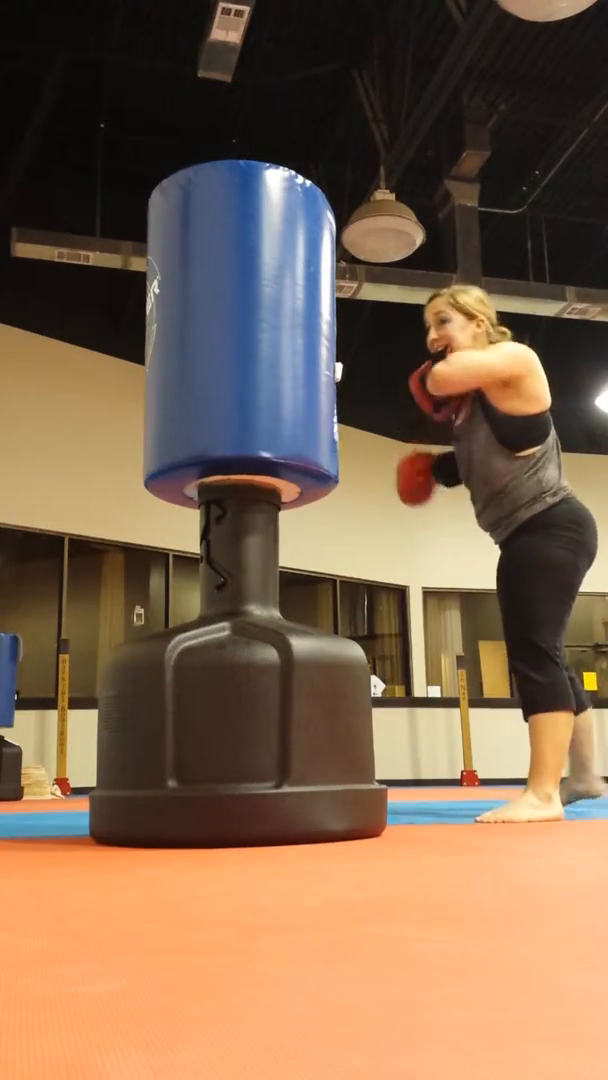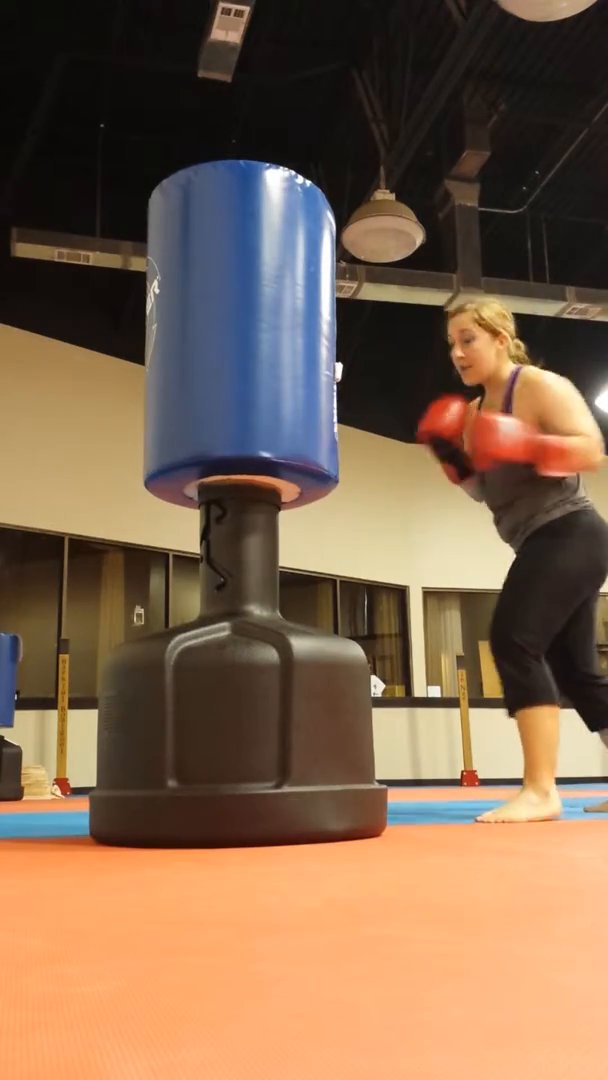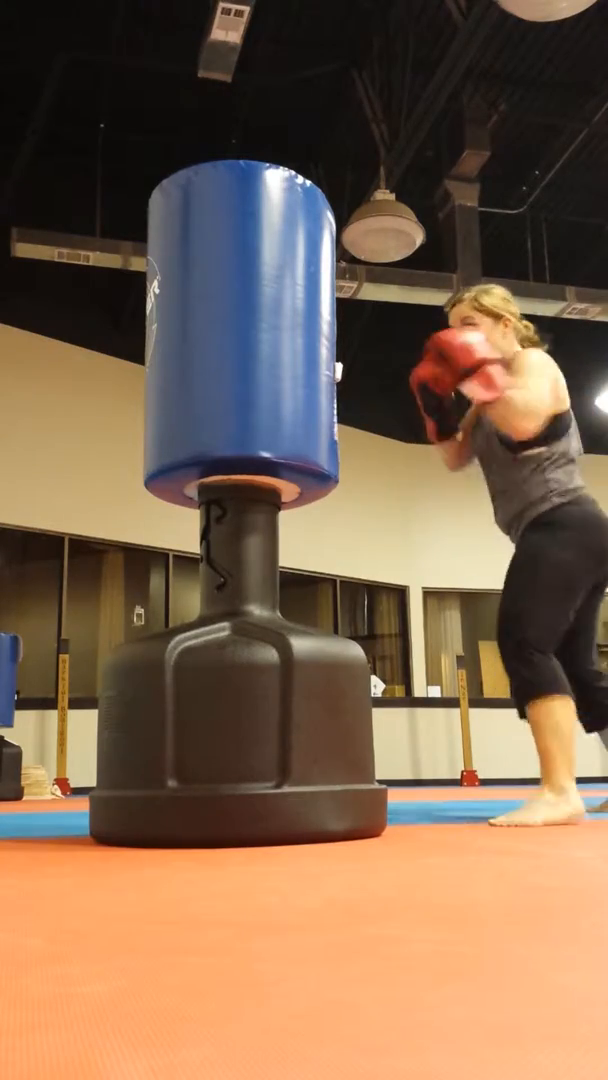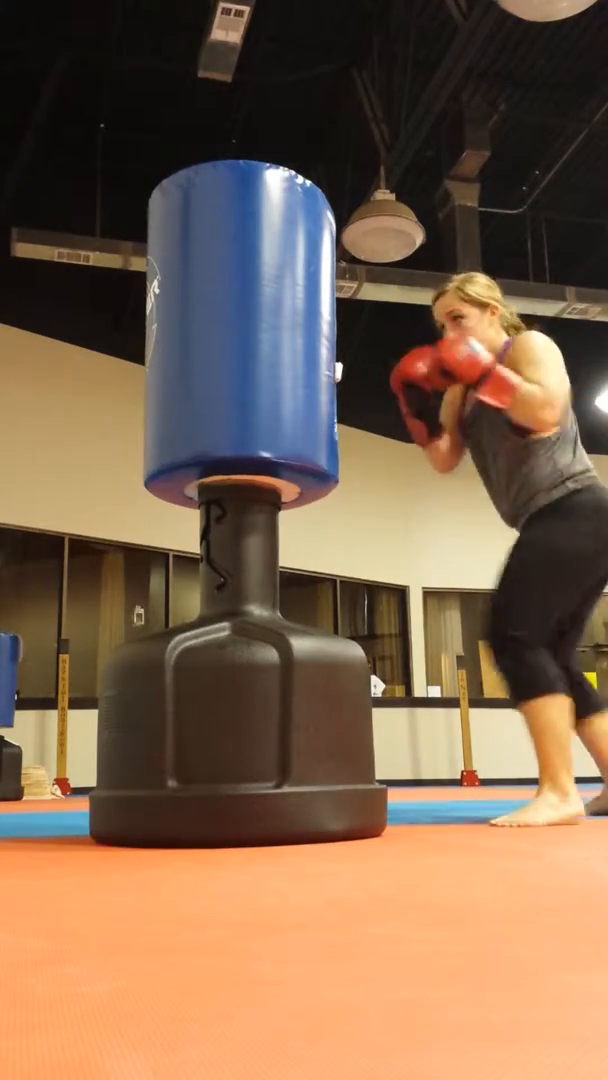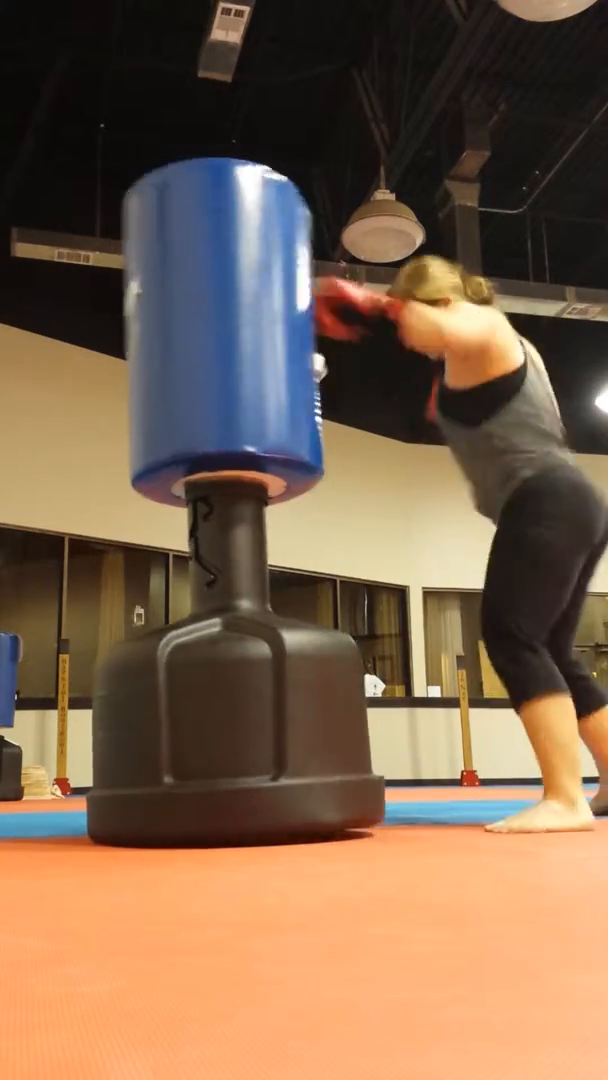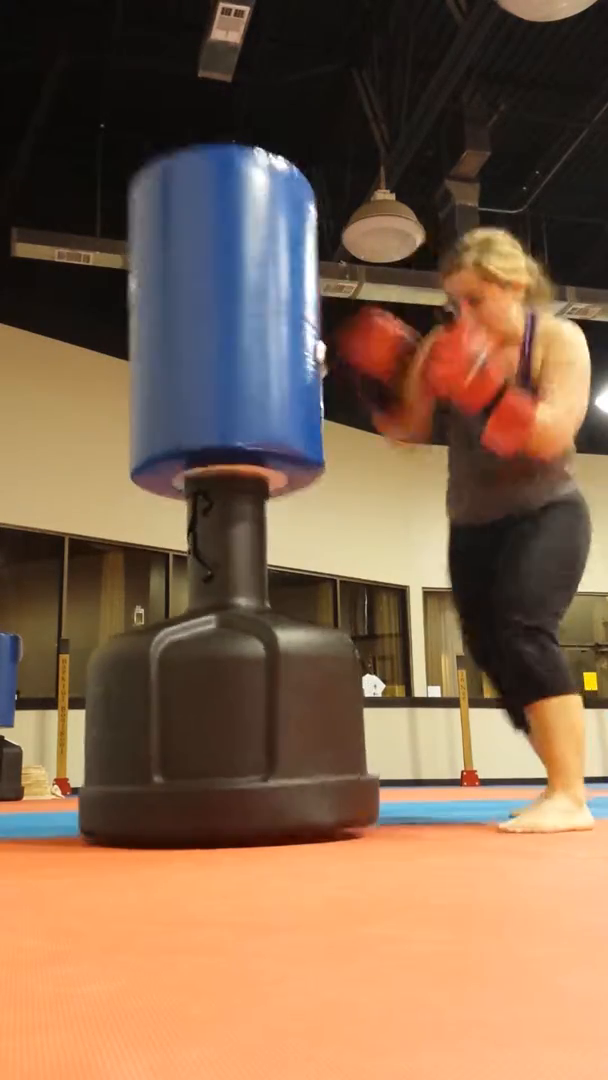
dt=0.3s
person 1, frame 1
left shoulder: (514, 359)
right shoulder: (472, 394)
left elbow: (444, 376)
left wrist: (427, 385)
right wrist: (442, 469)
left hip: (550, 530)
right hip: (524, 538)
left knee: (534, 652)
right knee: (541, 655)
left ankle: (542, 793)
person 1, frame 2
left shoulder: (540, 385)
right shoulder: (475, 411)
right elbow: (480, 488)
left wrist: (529, 447)
right wrist: (449, 452)
right hip: (546, 547)
left knee: (514, 645)
left ankle: (540, 790)
person 1, frame 3
left shoulder: (531, 367)
right shoulder: (493, 391)
left elbow: (521, 423)
right elbow: (455, 458)
left wrist: (478, 371)
left hip: (563, 529)
left knee: (523, 641)
left ankle: (559, 792)
person 1, frame 4
left shoulder: (530, 346)
right shoulder: (461, 392)
left elbow: (548, 415)
right elbow: (442, 460)
left wrist: (487, 373)
right wrist: (419, 405)
left knee: (514, 635)
right knee: (550, 659)
left ankle: (558, 788)
person 1, frame 5
left shoulder: (482, 329)
right shoulder: (508, 351)
left elbow: (447, 332)
left wrist: (373, 307)
right wrist: (459, 423)
left hip: (546, 506)
left knee: (514, 641)
right knee: (549, 653)
person 1, frame 6
left shoulder: (559, 339)
right shoulder: (441, 345)
left elbow: (551, 436)
right elbow: (400, 428)
left wrist: (485, 383)
right wrist: (385, 377)
left hip: (547, 517)
right hip: (475, 529)
left knee: (523, 632)
right knee: (504, 666)
left ankle: (569, 798)
right ankle: (561, 787)
